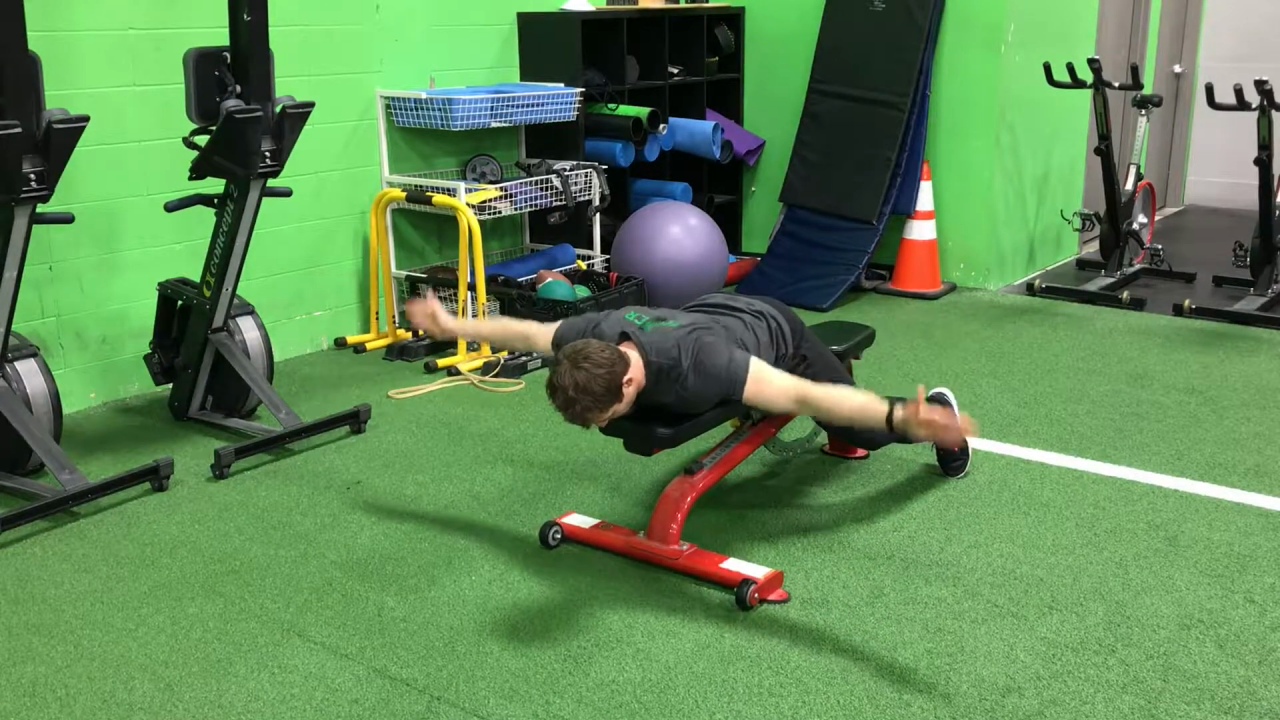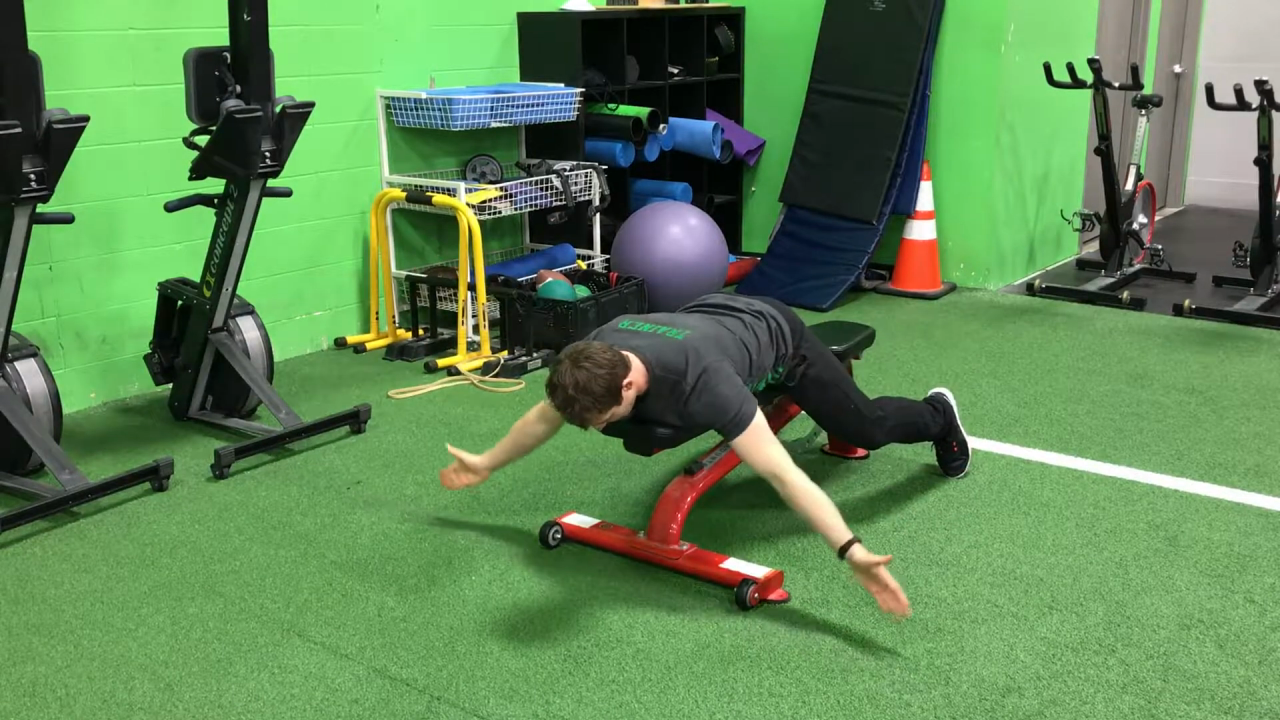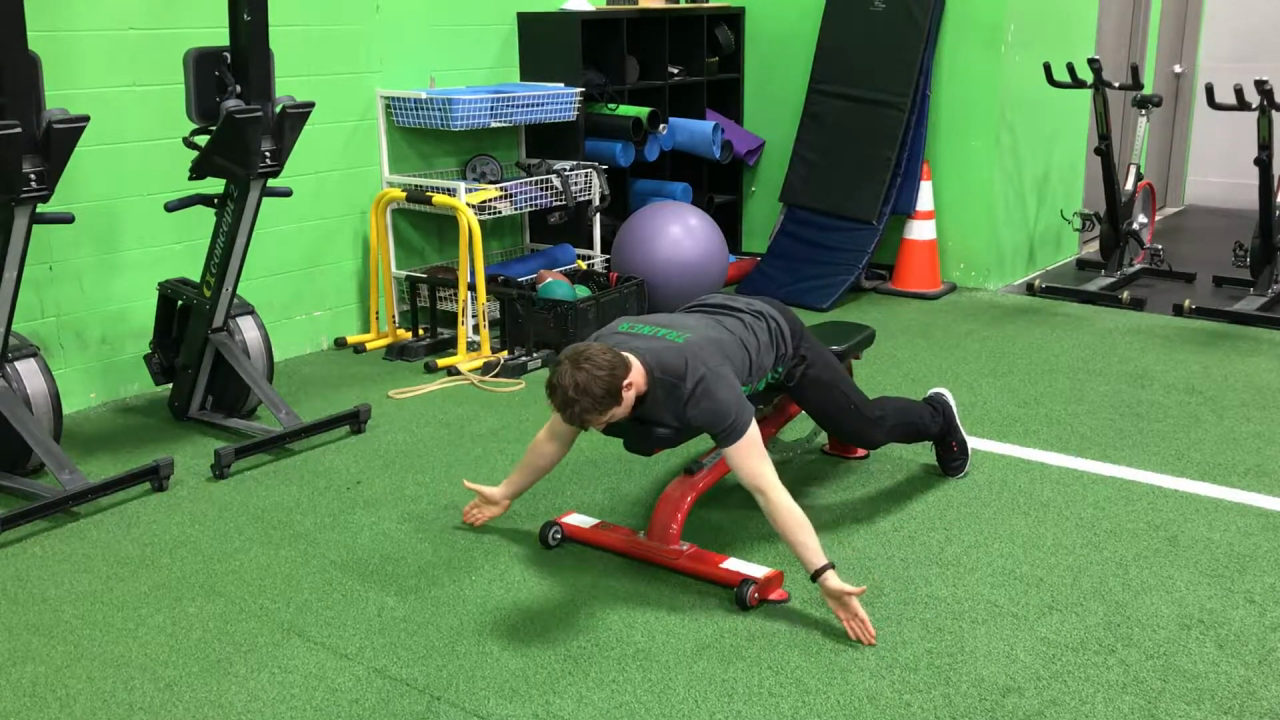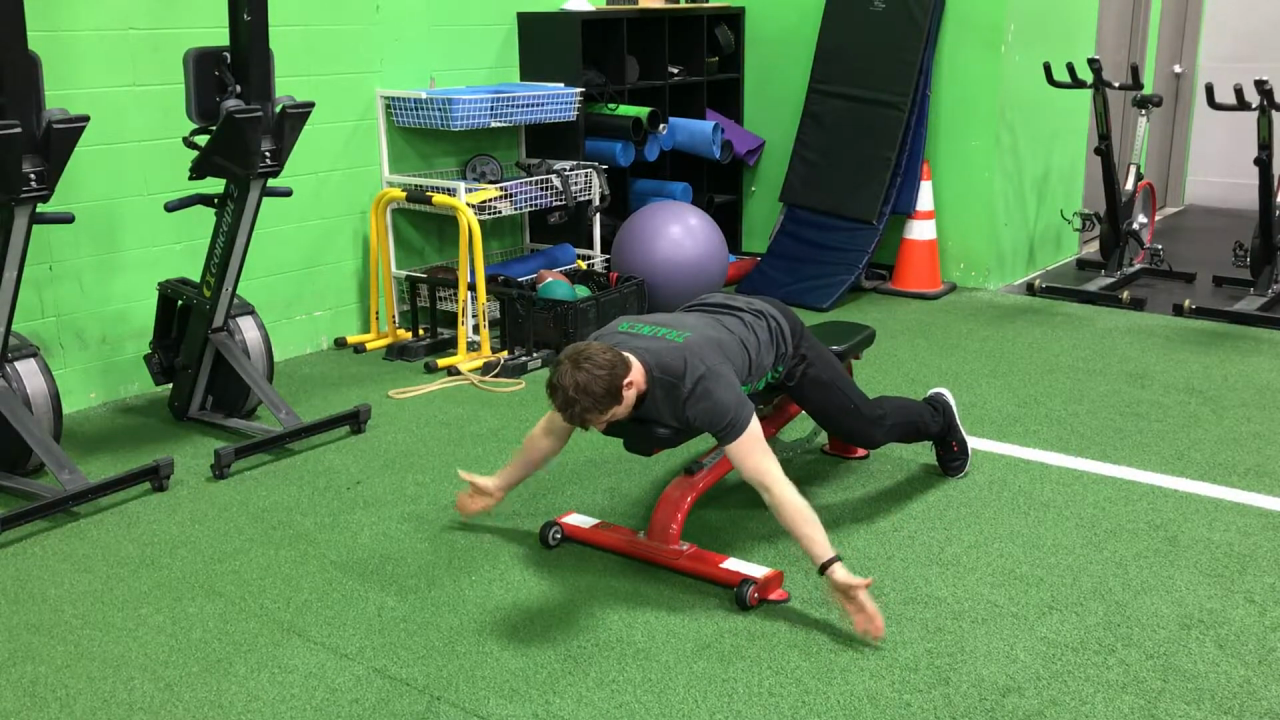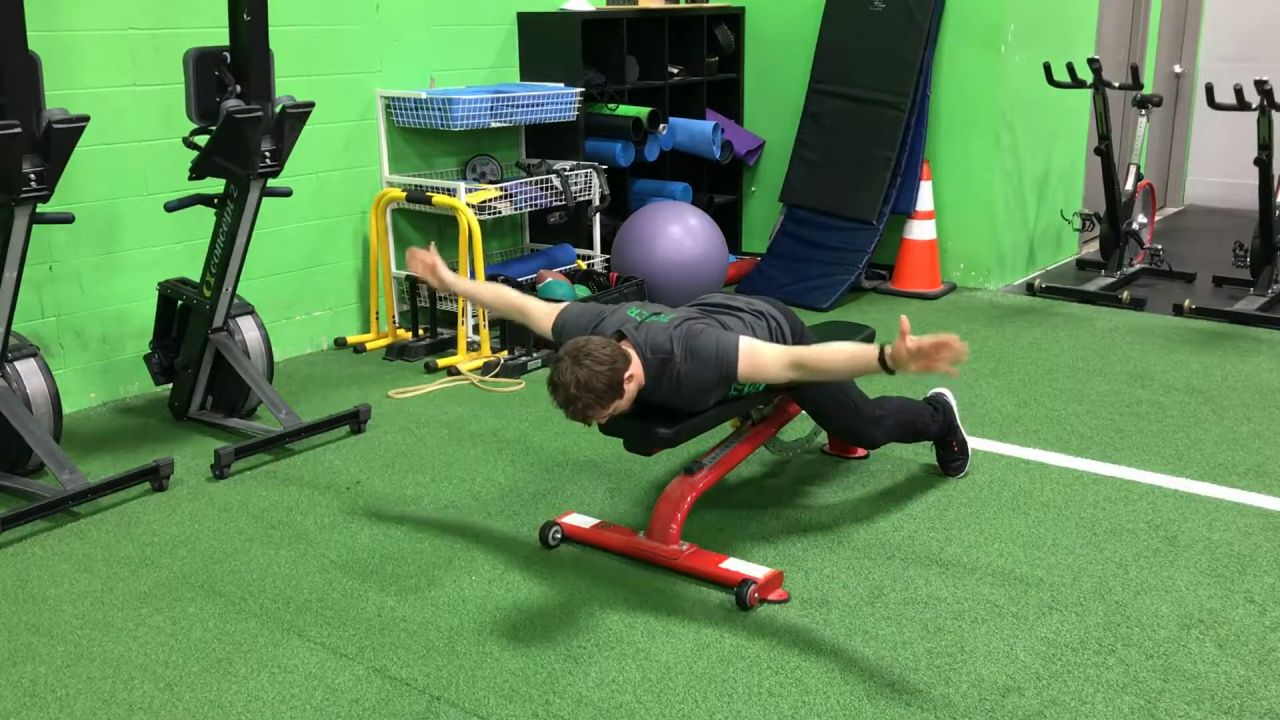
dt=0.4s
person 1, frame 1
left shoulder: (689, 366)
right shoulder: (594, 336)
left elbow: (805, 395)
right elbow: (526, 332)
left wrist: (900, 417)
right wrist: (454, 326)
left hip: (775, 336)
right hip: (718, 313)
left knee: (859, 433)
left ankle: (931, 410)
person 1, frame 2
left shoulder: (698, 382)
right shoulder: (594, 357)
left elbow: (782, 472)
right elbow: (544, 416)
left wrist: (852, 552)
right wrist: (485, 463)
left hip: (774, 334)
right hip: (715, 314)
left knee: (864, 425)
left ankle: (937, 416)
person 1, frame 3
left shoulder: (698, 385)
right shoulder: (593, 364)
left elbow: (766, 488)
right elbow: (554, 436)
left wrist: (825, 576)
right wrist: (505, 493)
left hip: (776, 336)
right hip: (717, 315)
left knee: (866, 426)
left ankle: (937, 416)
person 1, frame 4
left shoulder: (699, 384)
right shoulder: (591, 363)
left elbow: (771, 484)
right elbow: (550, 430)
left wrist: (832, 569)
right wrist: (499, 485)
left hip: (774, 334)
right hip: (715, 313)
left knee: (865, 425)
left ankle: (936, 415)
person 1, frame 5
left shoulder: (688, 355)
right shoulder: (590, 331)
left elbow: (795, 364)
right elbow: (524, 304)
left wrist: (889, 357)
right wrist: (451, 281)
left hip: (773, 334)
right hip: (720, 316)
left knee: (865, 424)
left ankle: (938, 416)
